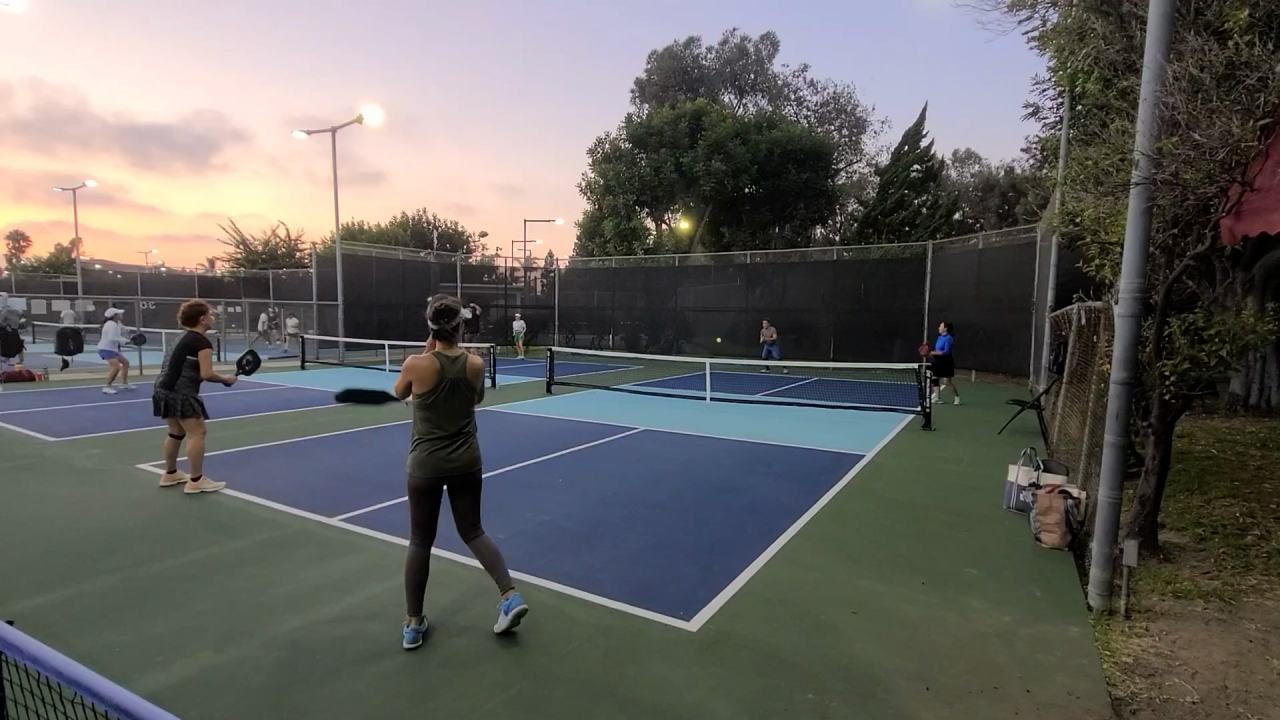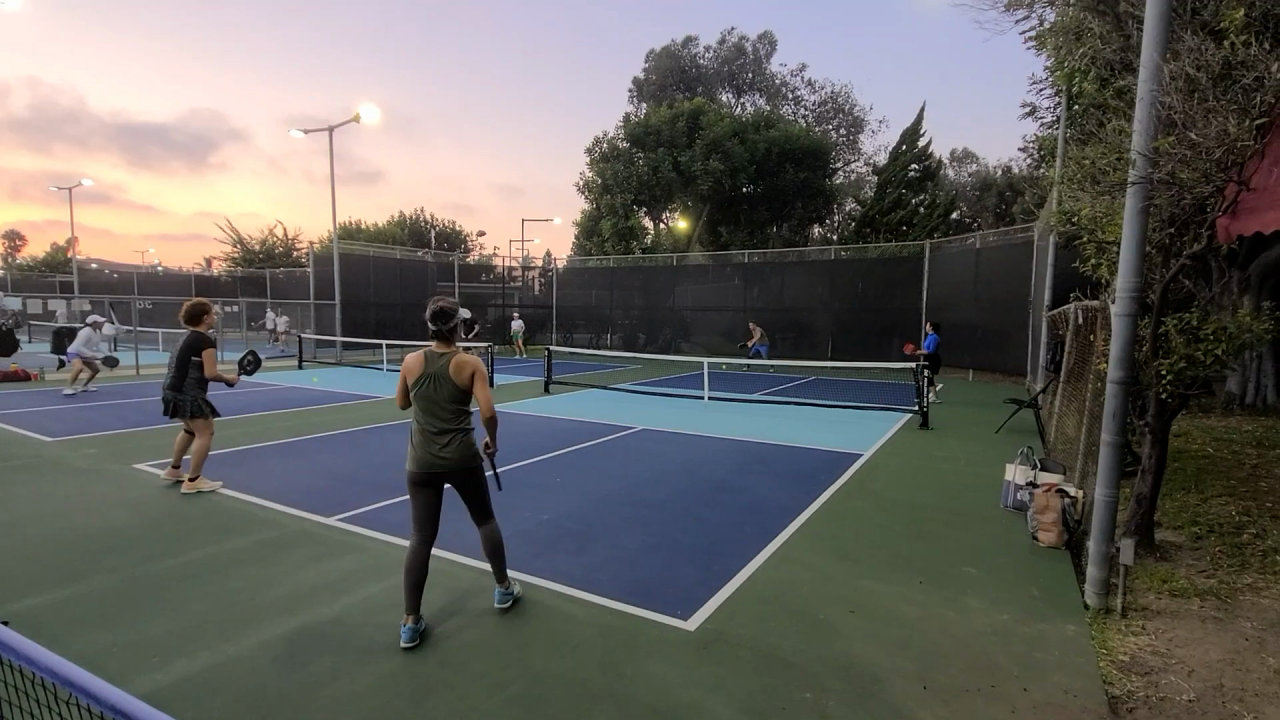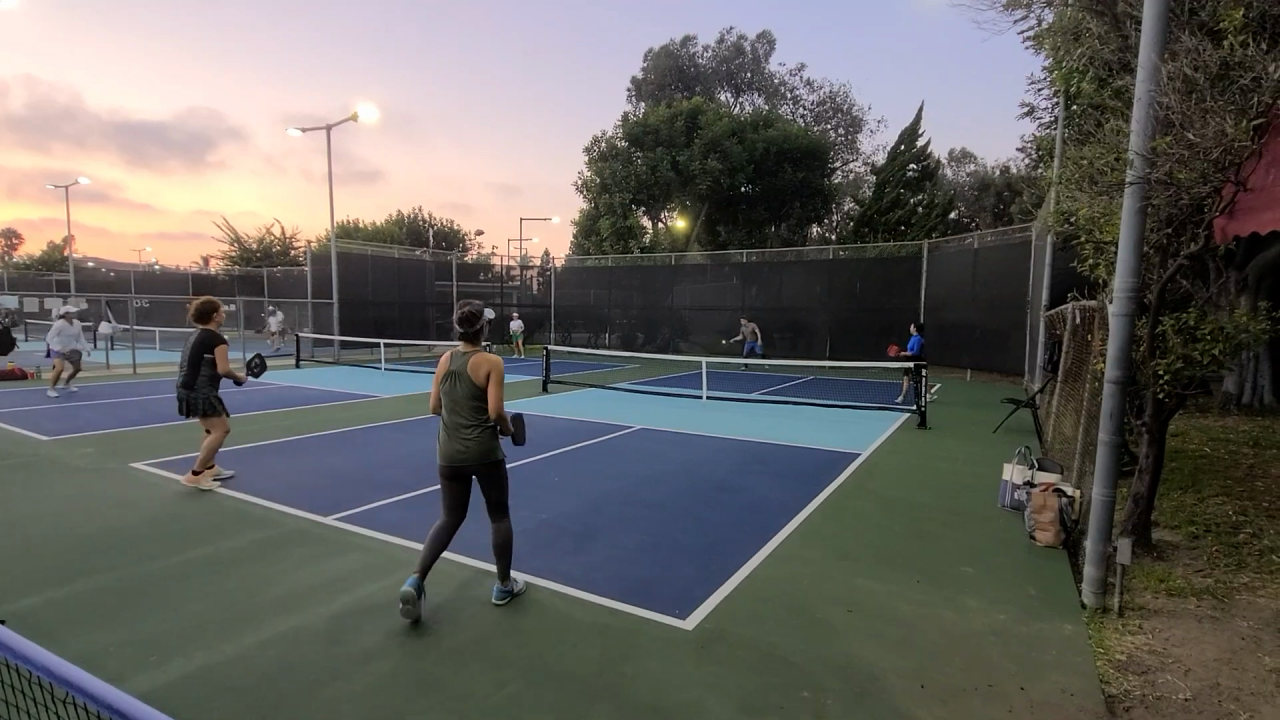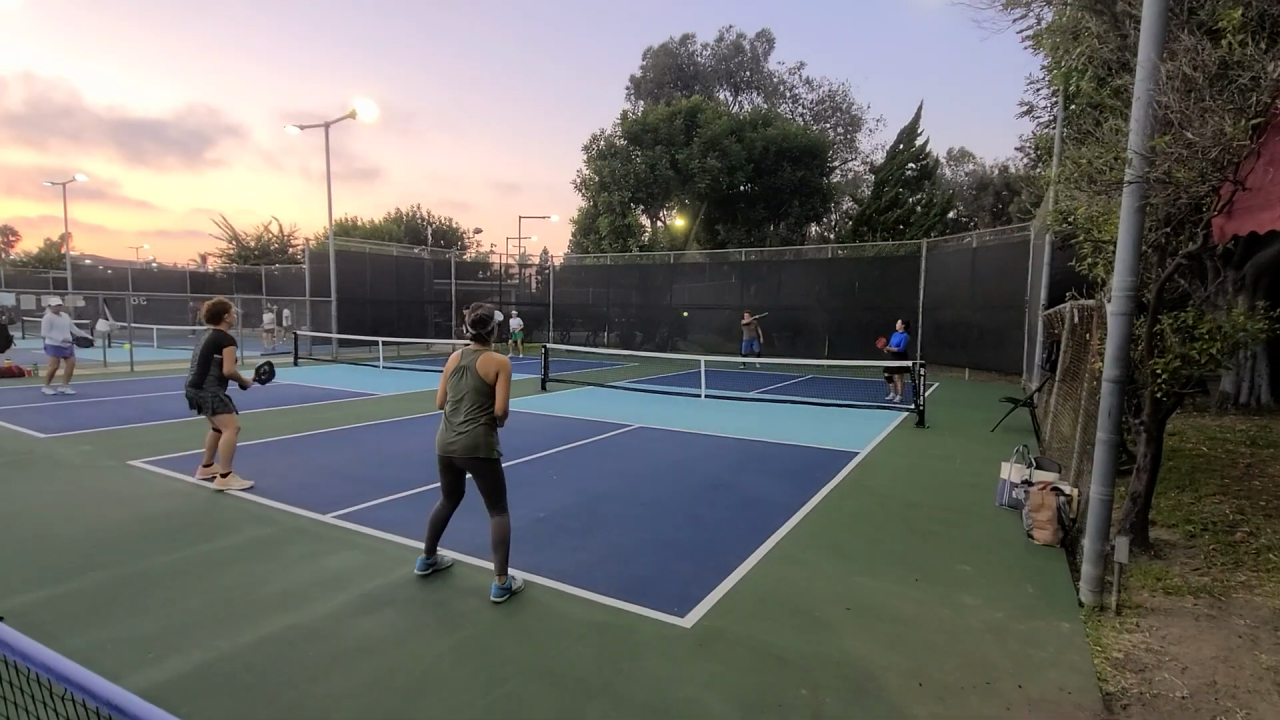
dt=0.3s
person 1, frame 1
left shoulder: (416, 365)
right shoulder: (475, 365)
left elbow: (399, 393)
left hip: (425, 464)
right hip: (466, 462)
left knee: (420, 541)
right knee: (472, 532)
left ankle: (413, 624)
right ankle: (510, 597)
person 1, frame 2
left shoulder: (412, 361)
right shoulder: (471, 365)
left elbow: (403, 402)
right elbow: (488, 413)
right wrist: (493, 439)
left hip: (421, 463)
right hip: (462, 458)
left knee: (421, 538)
right knee: (485, 520)
left ankle: (410, 622)
right ankle: (503, 588)
person 1, frame 3
left shoulder: (445, 361)
right shoulder: (491, 363)
left elbow: (434, 408)
right elbow: (496, 412)
right wrist: (506, 426)
left hip: (449, 453)
right hip: (485, 452)
left knee: (450, 519)
right knee: (500, 517)
left ankle: (415, 583)
right ankle: (503, 586)
person 1, frame 4
left shoulder: (454, 358)
right shoulder: (500, 362)
left elbow: (440, 403)
right elbow: (500, 411)
right wrist: (498, 422)
left hip: (446, 443)
right hip: (479, 446)
left knee: (449, 499)
right knee: (498, 511)
left ankle: (427, 558)
right ankle: (501, 582)
person 2, frame 1
left shoulder: (184, 338)
right shoulder: (202, 342)
right elbow: (207, 374)
right wrist: (226, 379)
left hip: (163, 389)
right hip: (180, 393)
left knee: (176, 432)
right knee: (197, 433)
left ankle: (170, 474)
right ankle: (196, 481)
person 2, frame 2
left shoulder: (186, 338)
right shoulder: (206, 341)
right elbow: (210, 374)
right wrist: (229, 379)
left hip: (172, 390)
right hip: (189, 394)
left knee: (191, 430)
right knee: (206, 432)
left ankle: (174, 469)
right ankle: (193, 480)
person 2, frame 3
left shoulder: (194, 336)
right shoulder: (216, 339)
right elbow: (223, 369)
right wrist: (239, 377)
left hip: (186, 388)
right hip: (202, 391)
left knee: (211, 429)
right knee: (221, 430)
left ankle: (208, 469)
right ankle: (195, 474)
person 2, frame 4
left shoulder: (209, 336)
right shoulder: (227, 340)
right elbow: (229, 371)
right wrist: (245, 381)
left hip: (197, 388)
right hip: (209, 390)
left knee: (219, 427)
right knee: (232, 428)
left ankle: (207, 467)
right ankle: (225, 477)
